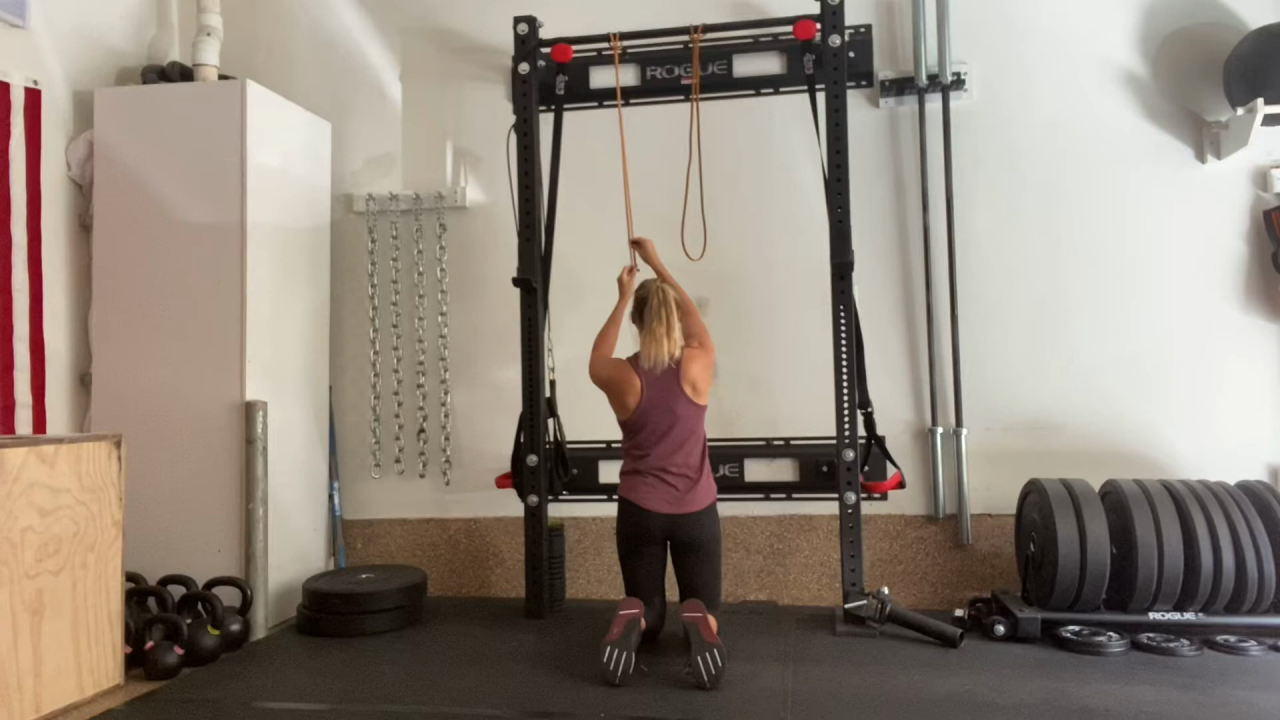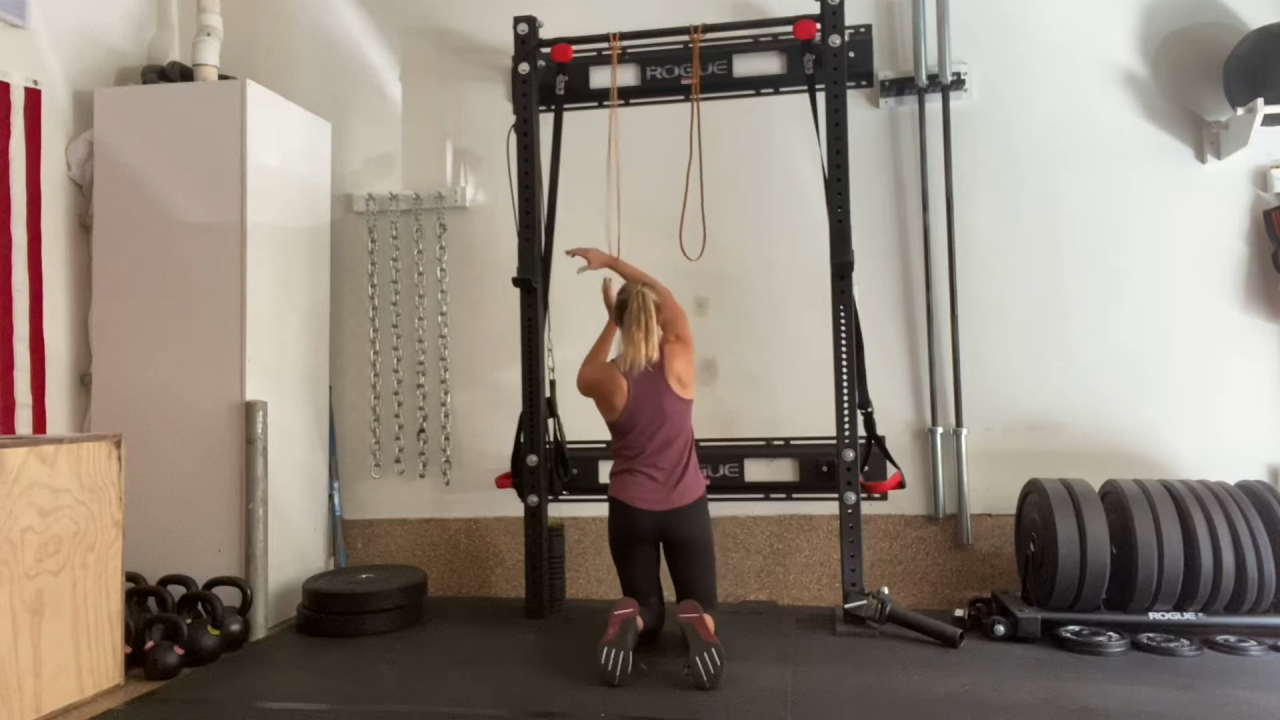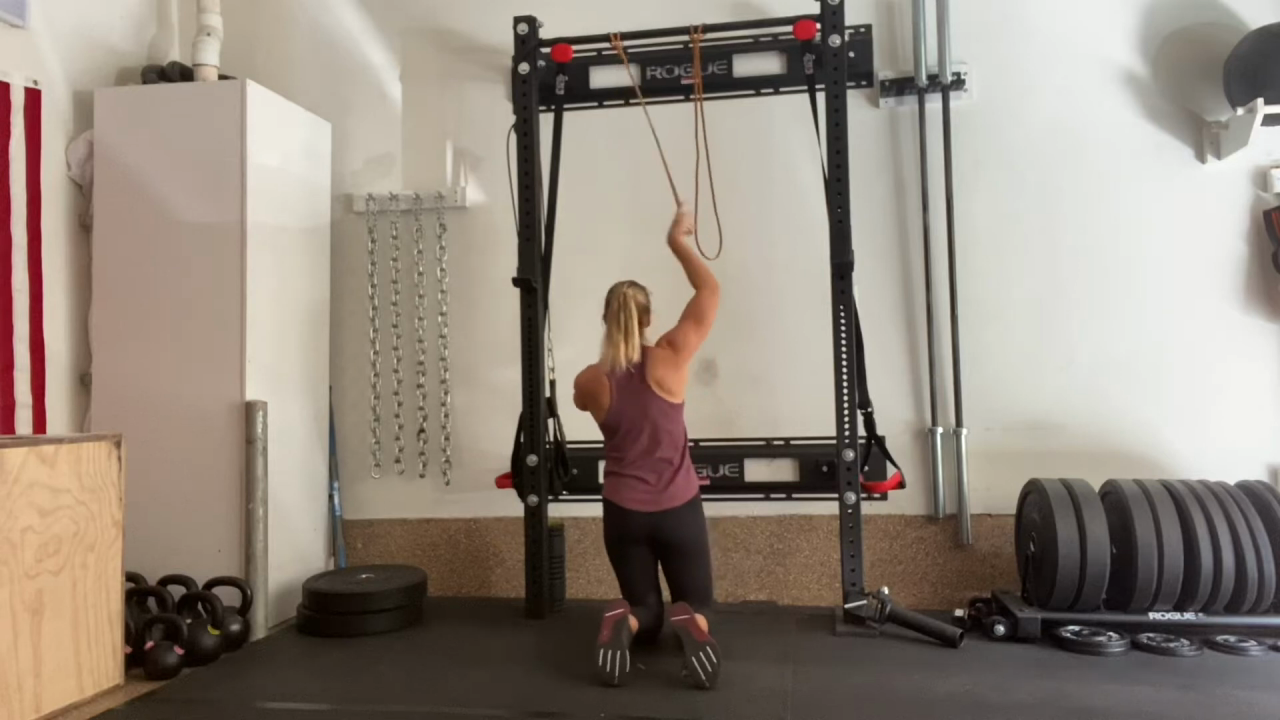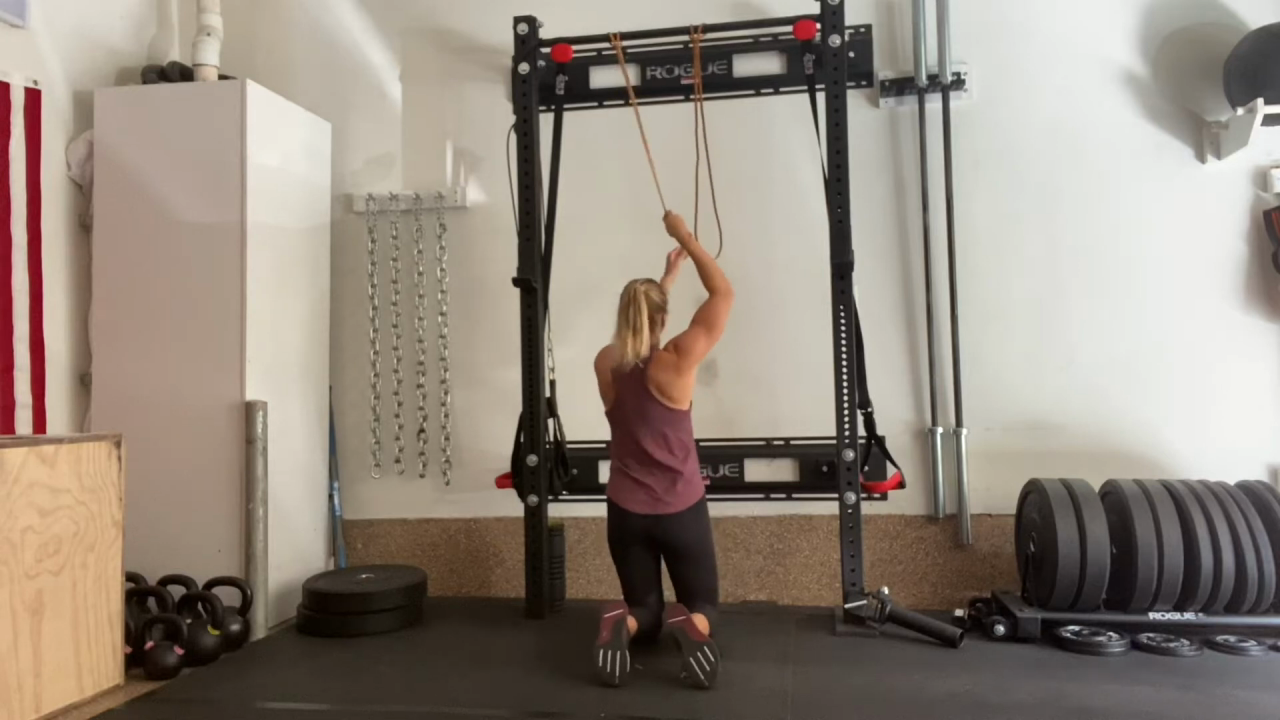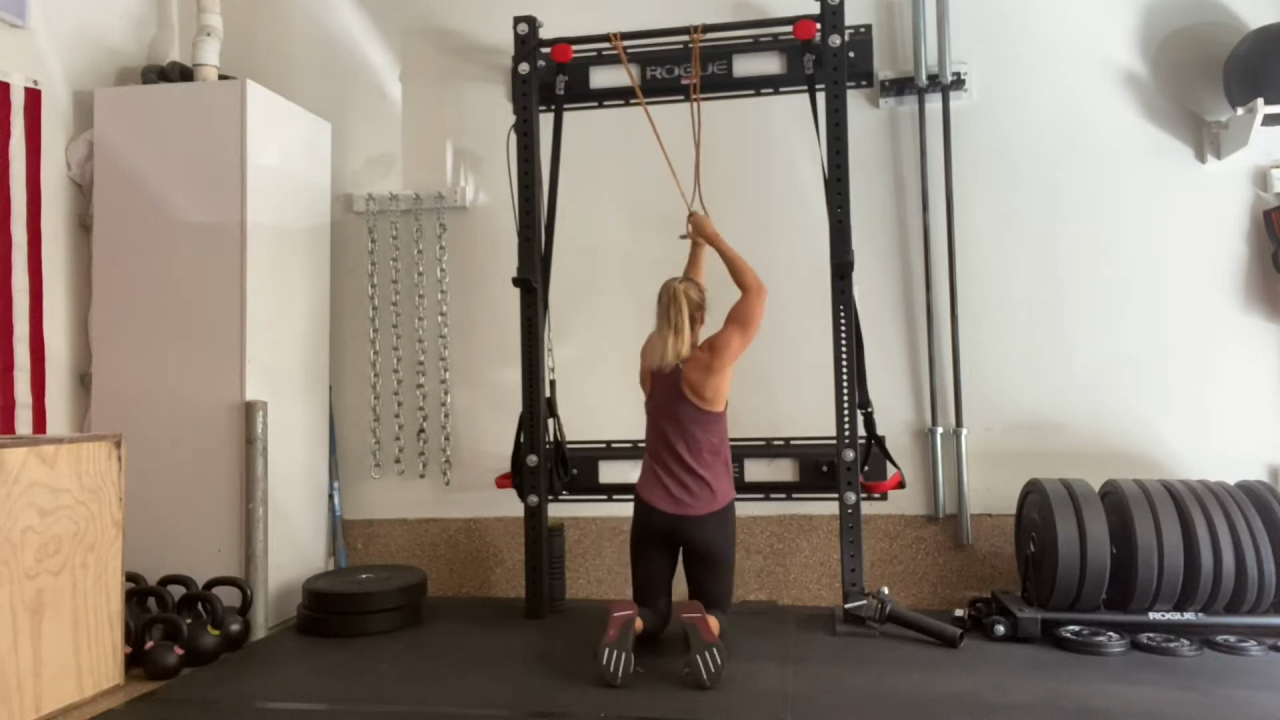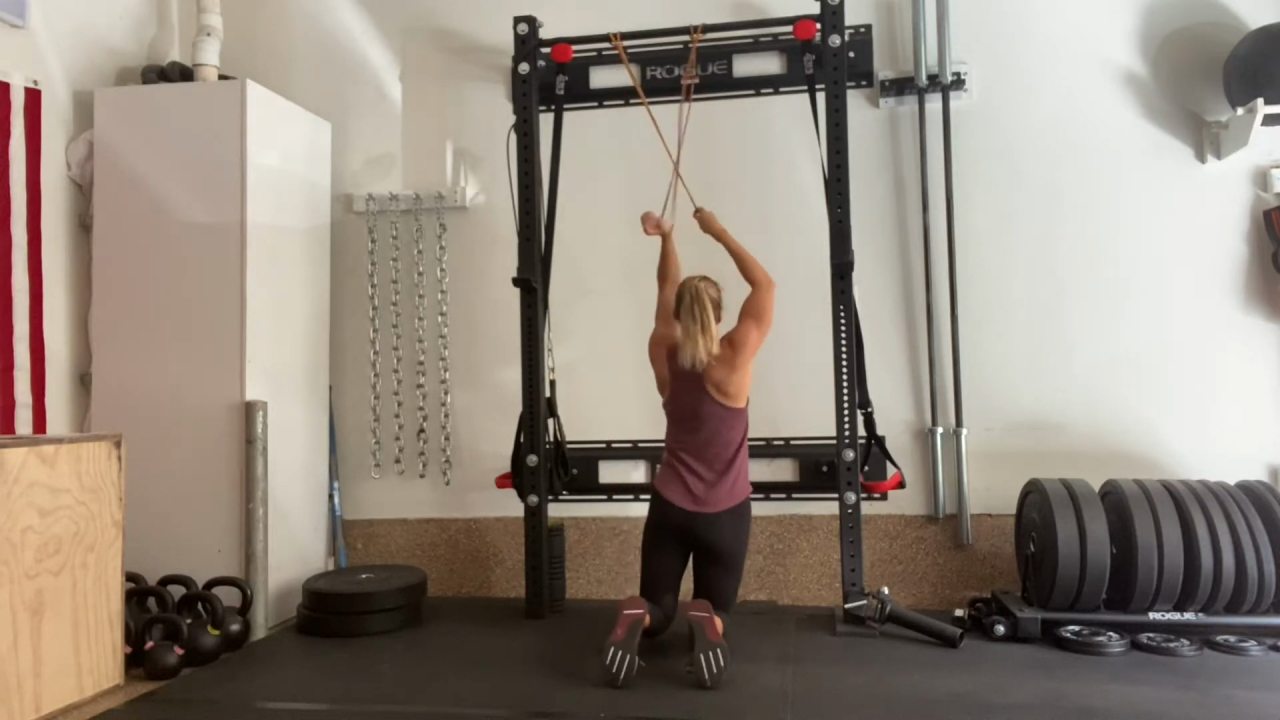
dt=0.4s
person 1, frame 1
left shoulder: (620, 376)
right shoulder: (699, 362)
left elbow: (597, 360)
right elbow: (688, 306)
left wrist: (622, 299)
right wrist: (655, 260)
left hip: (640, 510)
right hip: (696, 510)
left knee: (647, 605)
right knee: (704, 603)
left ankle: (632, 622)
right ankle: (697, 622)
person 1, frame 2
left shoulder: (605, 379)
right shoulder: (679, 357)
right elbow: (665, 295)
left wrist: (612, 319)
right wrist: (613, 263)
left hip: (630, 510)
right hip: (686, 507)
left knee: (647, 608)
right knee: (702, 603)
left ankle: (629, 620)
right ankle: (695, 622)
person 1, frame 3
left shoulder: (589, 382)
right shoulder: (669, 359)
right elbow: (709, 291)
left wrist: (622, 338)
right wrist: (678, 240)
left hip: (623, 511)
right hip: (678, 508)
left knee: (646, 613)
right knee: (698, 604)
left ankle: (623, 623)
right ankle: (690, 625)
person 1, frame 4
left shoulder: (606, 366)
right shoulder: (677, 362)
left elbow: (640, 317)
right elbow: (722, 294)
left wrist: (670, 270)
right wrist: (685, 238)
left hip: (626, 511)
right hip: (681, 510)
left knee: (646, 612)
right knee: (702, 604)
left ankle: (624, 623)
right ankle: (690, 624)
person 1, frame 5
left shoulder: (649, 359)
right shoulder: (711, 363)
left elbow: (679, 298)
right elbow: (755, 292)
left wrist: (698, 247)
right wrist: (712, 237)
left hip: (652, 510)
right hip: (708, 514)
left knee: (651, 611)
right knee: (713, 609)
left ankle: (628, 623)
right ankle: (700, 623)
person 1, frame 6
left shoulder: (663, 358)
right shoulder: (733, 360)
left elbow: (669, 290)
right elbow: (764, 285)
left wrist: (667, 240)
right wrist: (718, 231)
left hip: (669, 506)
right hip: (726, 512)
left knee: (657, 607)
right knee: (716, 607)
left ankle: (634, 617)
right ankle: (705, 622)
